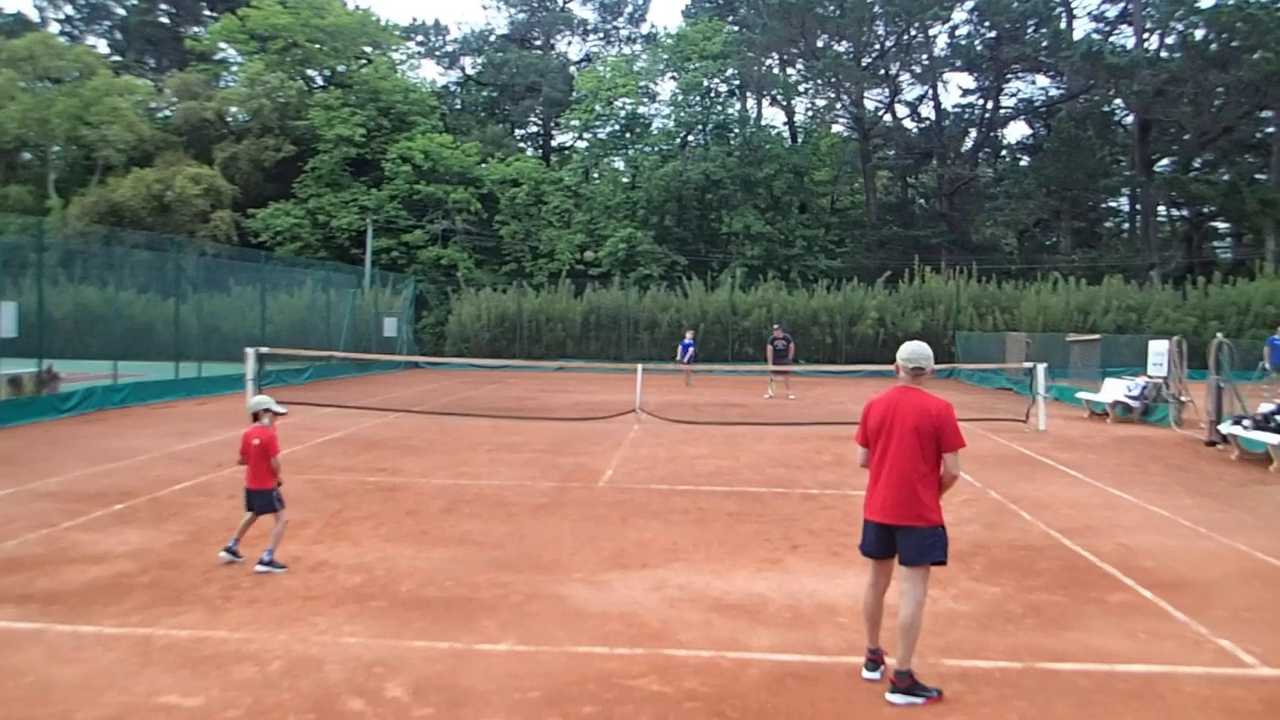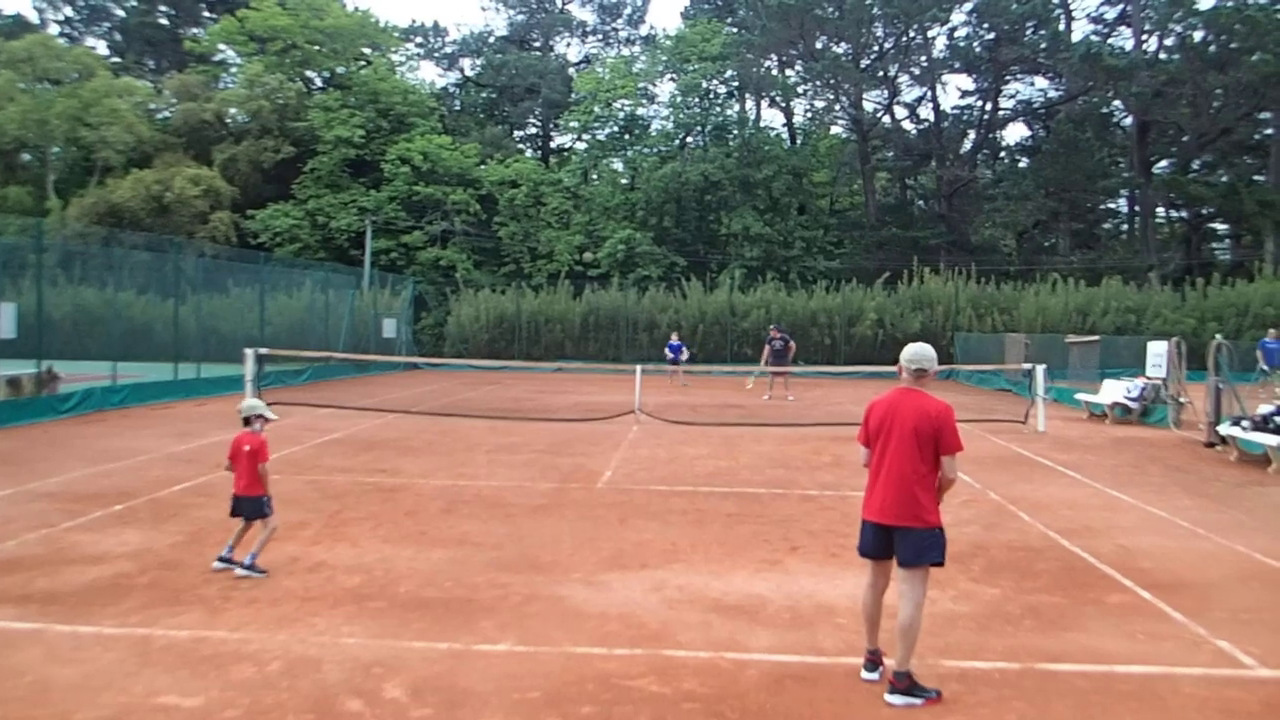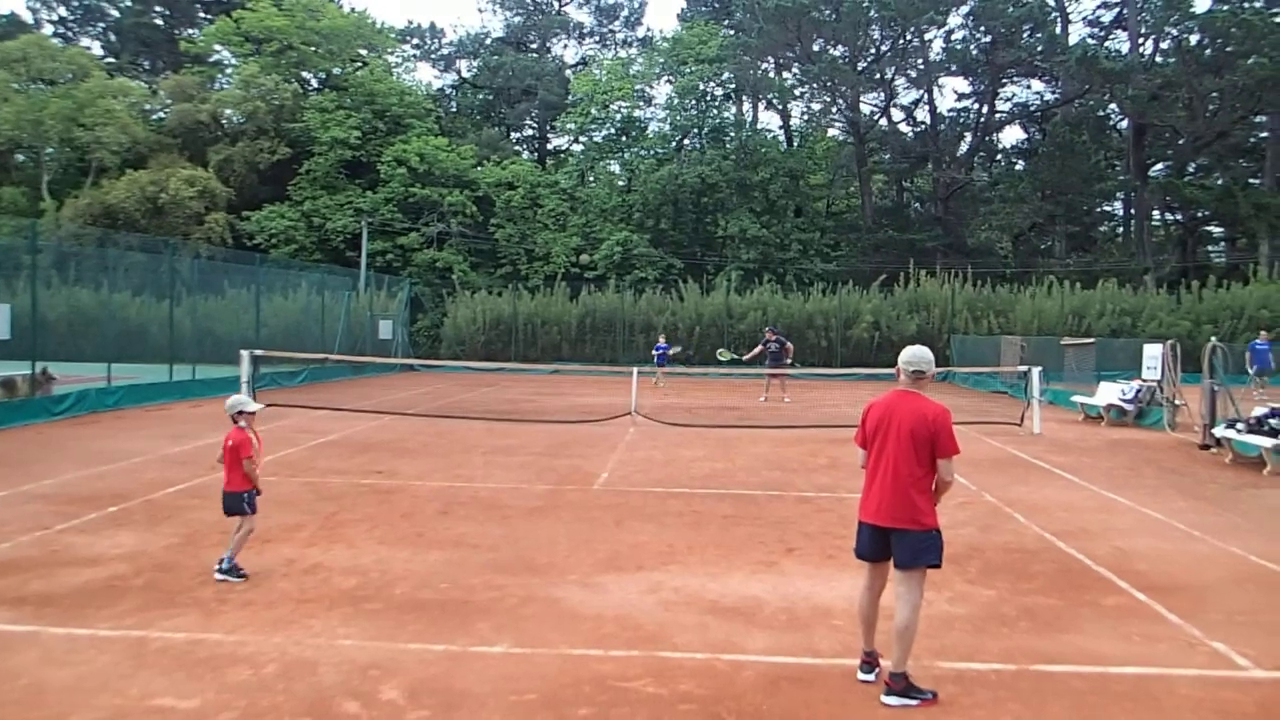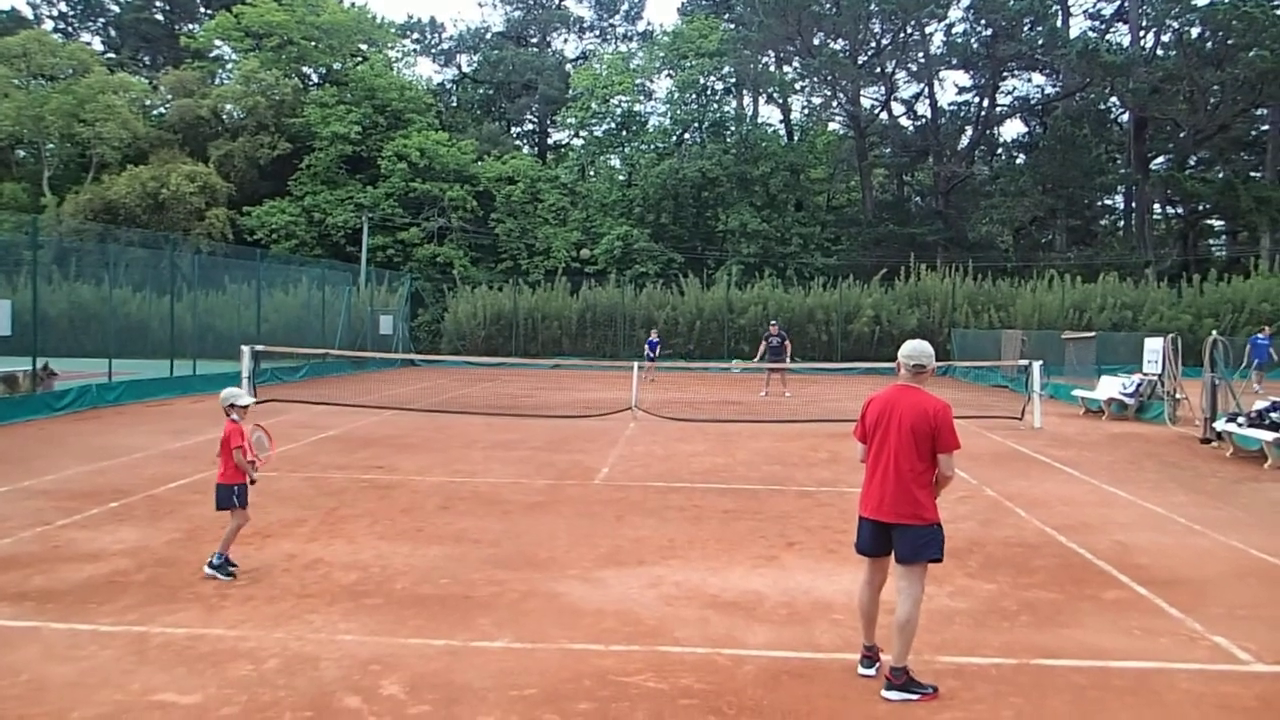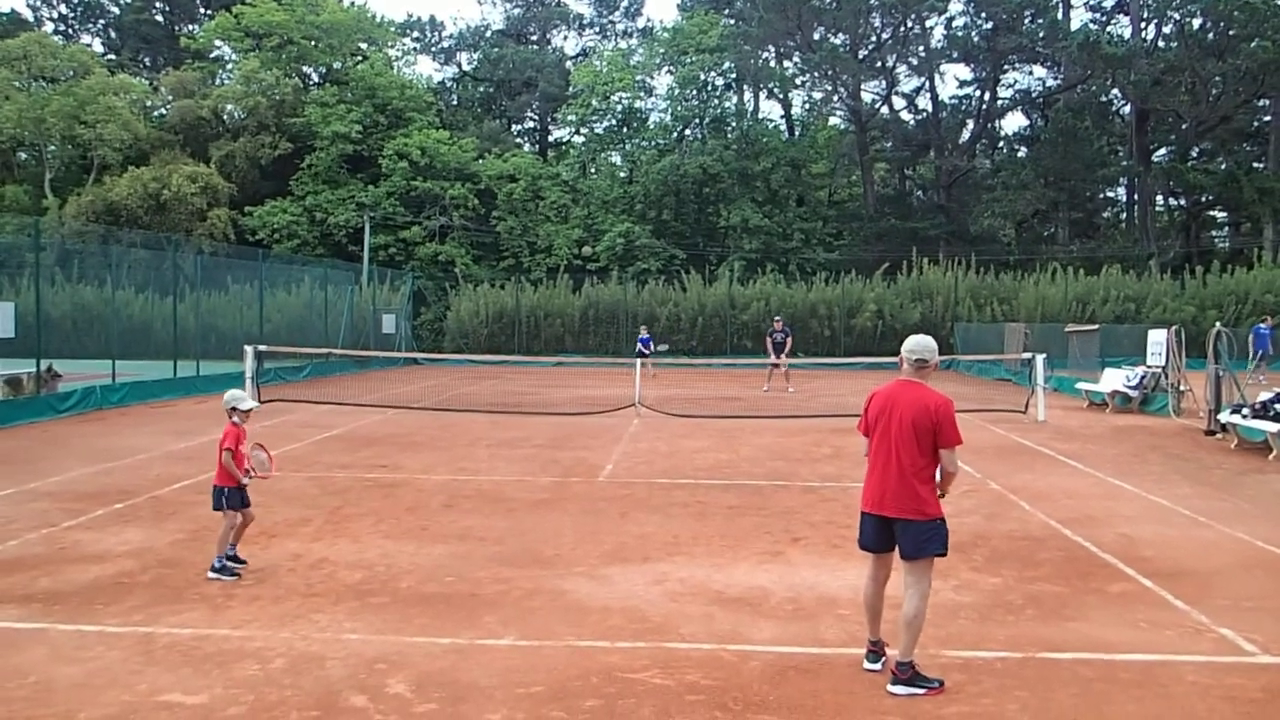
dt=0.3s
person 1, frame 1
left shoulder: (873, 405)
right shoulder: (939, 409)
left elbow: (863, 460)
right elbow: (952, 470)
right wrist: (934, 491)
left hip: (878, 509)
right hip: (919, 514)
left knee: (877, 581)
right knee: (913, 593)
left ankle: (873, 658)
right ankle: (901, 680)
person 1, frame 2
left shoulder: (876, 406)
right shoulder: (940, 412)
left elbow: (866, 460)
right elbow: (949, 473)
right wrist: (937, 496)
left hip: (877, 509)
right hip: (917, 515)
left knee: (876, 581)
right knee: (912, 594)
left ankle: (872, 657)
right ankle: (900, 680)
person 1, frame 3
left shoulder: (873, 408)
right shoulder: (936, 414)
left elbow: (864, 461)
right elbow: (946, 476)
right wrist: (933, 498)
left hip: (873, 511)
right hip: (914, 518)
left knee: (872, 583)
right knee: (909, 596)
left ankle: (868, 659)
right ankle: (896, 682)
person 1, frame 4
left shoulder: (873, 402)
right shoulder: (937, 409)
left elbow: (862, 455)
right elbow: (946, 471)
right wrist: (933, 492)
left hip: (874, 506)
right hip: (915, 512)
left knee: (872, 579)
right knee: (910, 591)
left ankle: (868, 653)
right ankle: (897, 677)
person 1, frame 5
left shoulder: (876, 397)
right shoulder: (939, 404)
right elbow: (950, 466)
right wrist: (942, 488)
left hip: (876, 501)
right hip: (917, 507)
left knee: (877, 574)
right knee: (917, 587)
left ankle: (874, 649)
right ankle: (903, 671)
person 2, frame 1
left shoulder: (247, 434)
right shoulder: (270, 435)
left elbow: (241, 460)
right elbow: (275, 463)
right wrist: (278, 478)
left hip: (251, 485)
right hip: (266, 486)
left knee: (252, 515)
right knee: (282, 519)
left ankle: (231, 548)
right ankle: (267, 560)
person 2, frame 2
left shoulder: (238, 439)
right shoulder: (260, 441)
left elbow: (228, 466)
right elbow: (262, 470)
right wrist: (267, 490)
left hip: (240, 491)
right hip: (255, 493)
left knee: (246, 523)
right knee: (270, 527)
left ankle: (225, 557)
right ankle: (248, 563)
person 2, frame 3
left shoulder: (231, 435)
right shoulder: (245, 437)
left elbow: (221, 459)
right elbow: (248, 467)
right wrist: (257, 484)
left hip: (230, 487)
right hip: (241, 489)
left knee: (243, 524)
right knee: (248, 527)
left ankle: (227, 561)
right ankle: (226, 568)
person 2, frame 4
left shoulder: (230, 427)
right shoulder: (235, 429)
left elbow: (220, 453)
right elbow: (238, 457)
left wrist: (247, 461)
right wrist: (251, 473)
left hip: (235, 482)
right hip: (231, 483)
left knee: (242, 520)
right knee: (238, 521)
left ankle: (221, 556)
right ankle: (215, 563)
person 2, frame 5
left shoulder: (240, 429)
right shoulder: (232, 431)
right elbow: (225, 459)
left wrist: (243, 469)
right wrist: (241, 478)
left hip: (235, 484)
right hip: (226, 485)
left knee: (248, 516)
right knee: (230, 522)
left ankle: (229, 552)
right ankle: (217, 566)
